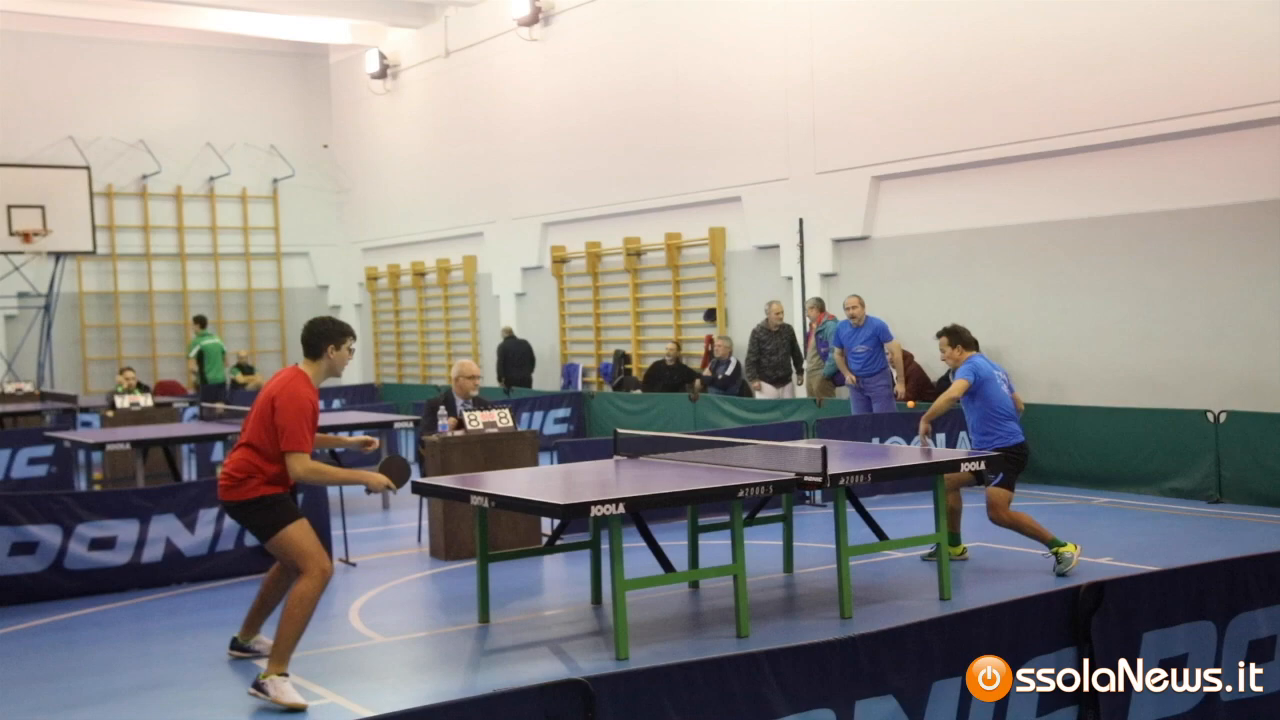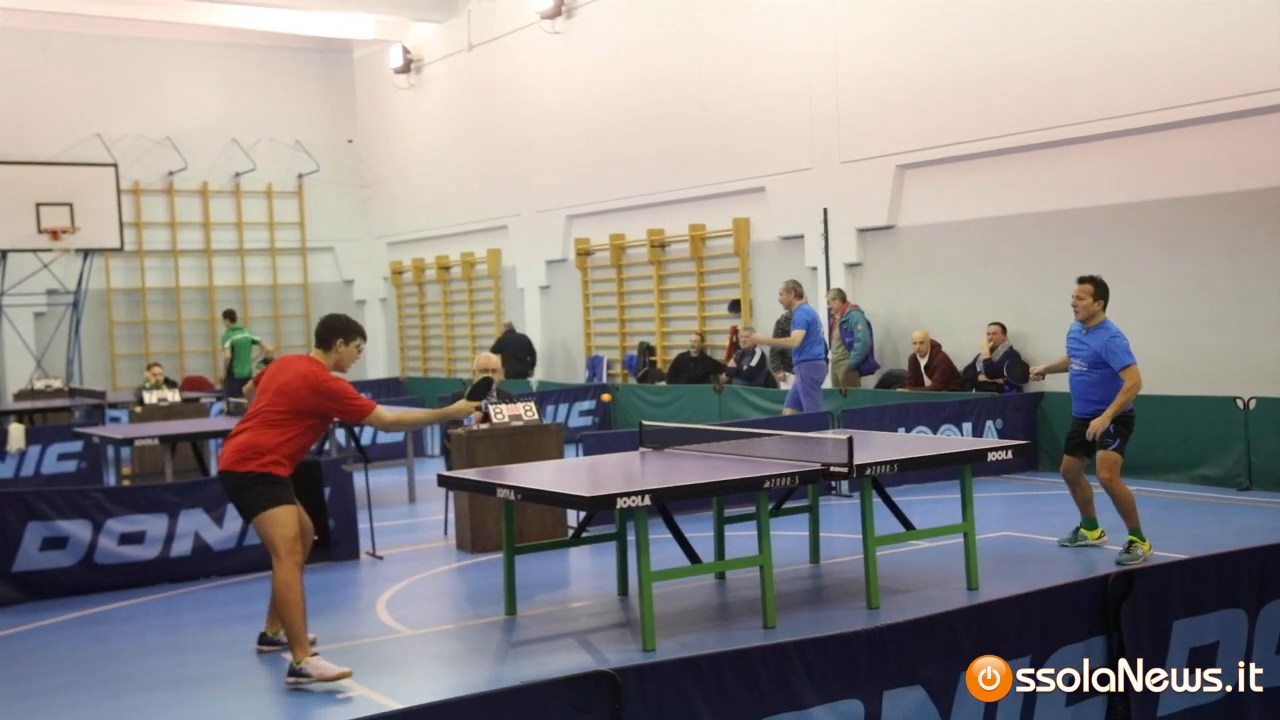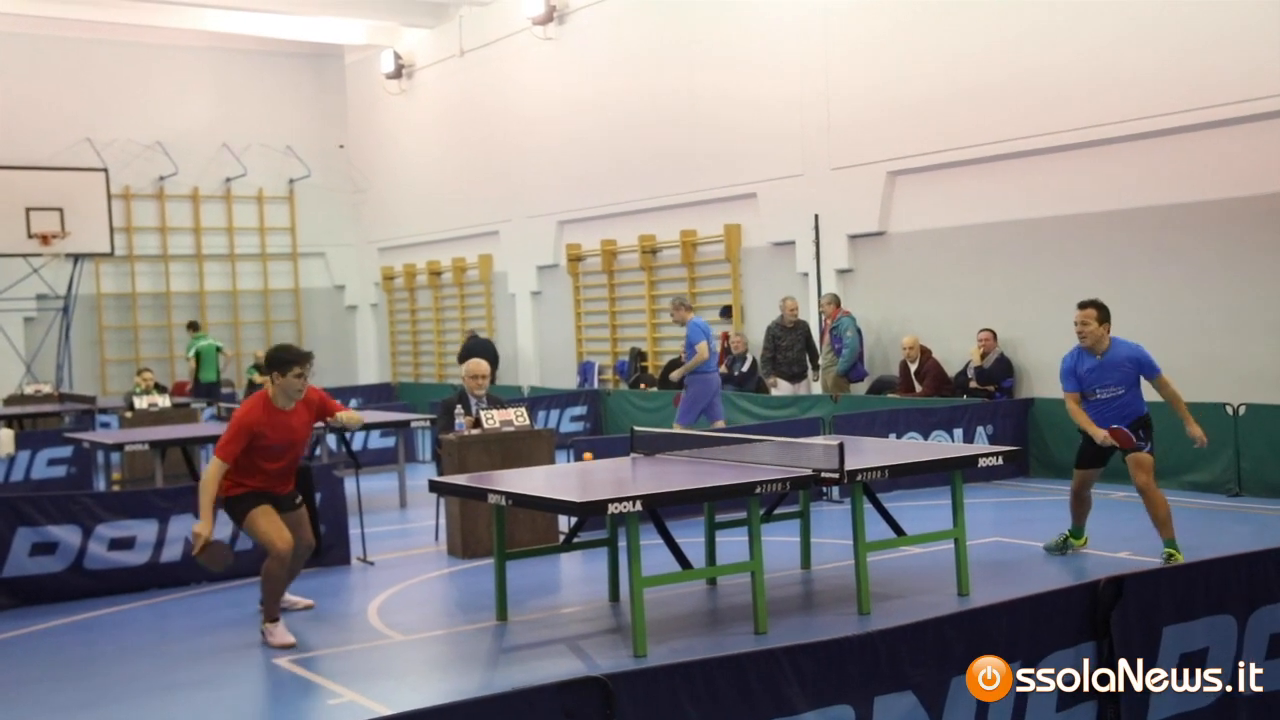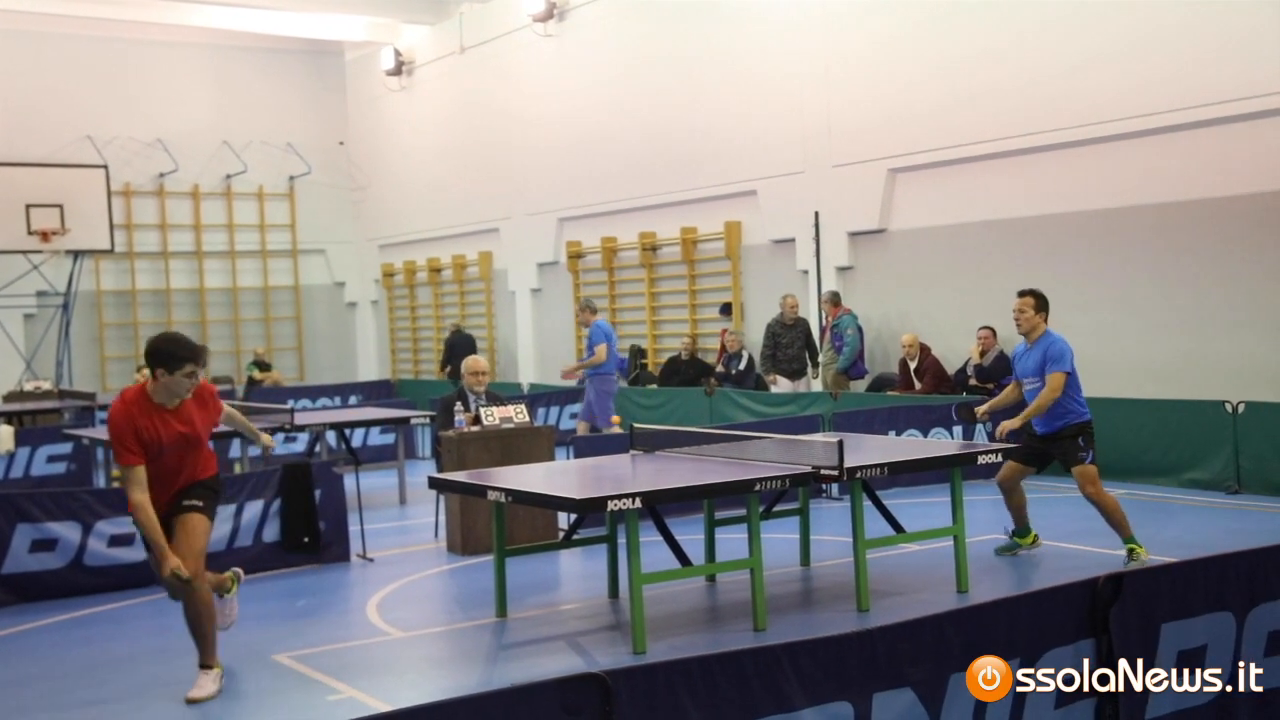
dt=0.7s
person 1, frame 1
left shoulder: (294, 380)
right shoulder: (297, 393)
right elbow: (301, 469)
left wrist: (347, 441)
right wrist: (364, 478)
left hip: (256, 482)
right hip: (253, 489)
left knee: (295, 561)
right knee: (317, 568)
left ankle: (246, 638)
right ankle: (272, 676)
person 1, frame 2
left shoulder: (285, 364)
right shoulder: (324, 383)
left elbow: (250, 390)
right elbow: (385, 420)
right wrist: (449, 412)
left hip: (239, 464)
right hip: (254, 468)
left knee: (303, 535)
right knee: (287, 556)
left ankle: (274, 629)
right ankle: (303, 661)
person 1, frame 3
left shoulder: (310, 397)
right shoulder: (249, 416)
left elbow: (347, 416)
right elbow: (215, 468)
left wrist: (349, 417)
right wrist: (205, 519)
left hip: (282, 485)
right hip: (244, 491)
left knee: (303, 549)
right knee: (283, 549)
left ankle: (274, 594)
right ankle: (270, 621)
person 1, frame 4
left shoulder: (202, 393)
right shoulder: (125, 415)
left elbow: (224, 414)
right elbow: (137, 493)
left wrist: (256, 435)
right wrist: (164, 554)
left hip: (198, 484)
right hip: (152, 499)
left knee: (188, 575)
right knee: (178, 584)
left ankle: (210, 666)
right ankle: (226, 582)
person 2, frame 1
left shoulder: (969, 367)
right shoulder: (991, 367)
left elbow: (952, 394)
right elbow: (1018, 404)
left wrist: (925, 420)
left hip: (1004, 450)
right hip: (992, 448)
left knee: (999, 514)
right knee: (948, 481)
left ankle: (1062, 548)
right ankle: (954, 546)
person 2, frame 2
left shoulder: (1112, 339)
right shoulder: (1075, 330)
left elbow: (1134, 383)
left wrist: (1107, 417)
right wrist: (1046, 369)
left hip: (1112, 419)
right hip: (1084, 416)
left knee: (1107, 476)
right knee: (1070, 471)
left ankle: (1138, 540)
right ankle: (1091, 530)
person 2, frame 3
left shoulder: (1132, 353)
right shoulder: (1071, 361)
left elbow: (1164, 387)
right elbow: (1072, 404)
left wrist: (1189, 422)
right wrist: (1093, 430)
left hip: (1134, 426)
right hip: (1096, 433)
left knee: (1144, 483)
right knee: (1078, 487)
left ankle: (1172, 551)
right ankle: (1076, 537)
person 2, frame 4
left shoulder: (1056, 346)
right shoulder: (1019, 352)
left elbow: (1053, 390)
right elbow: (1017, 389)
left wrist: (1018, 420)
right wrist: (988, 407)
left hip: (1072, 429)
right hip: (1039, 431)
left knee: (1092, 490)
right knee: (1006, 479)
left ankle: (1133, 546)
right ankle: (1024, 535)
